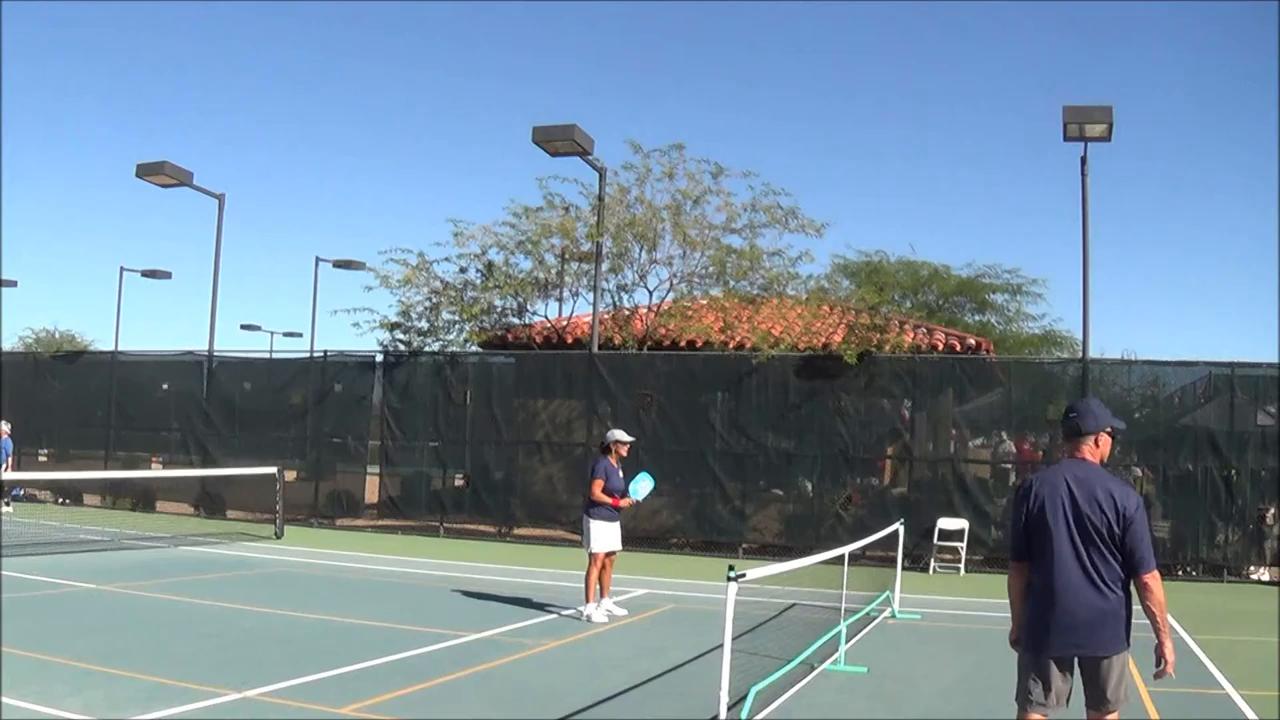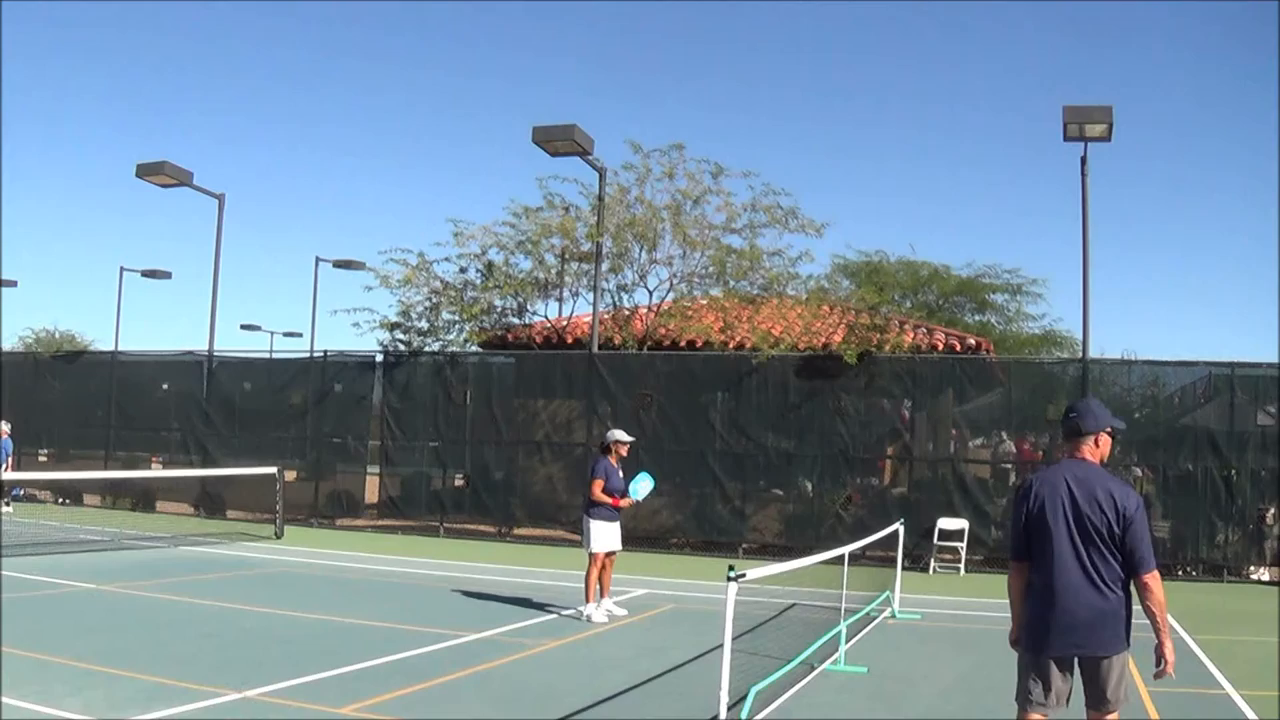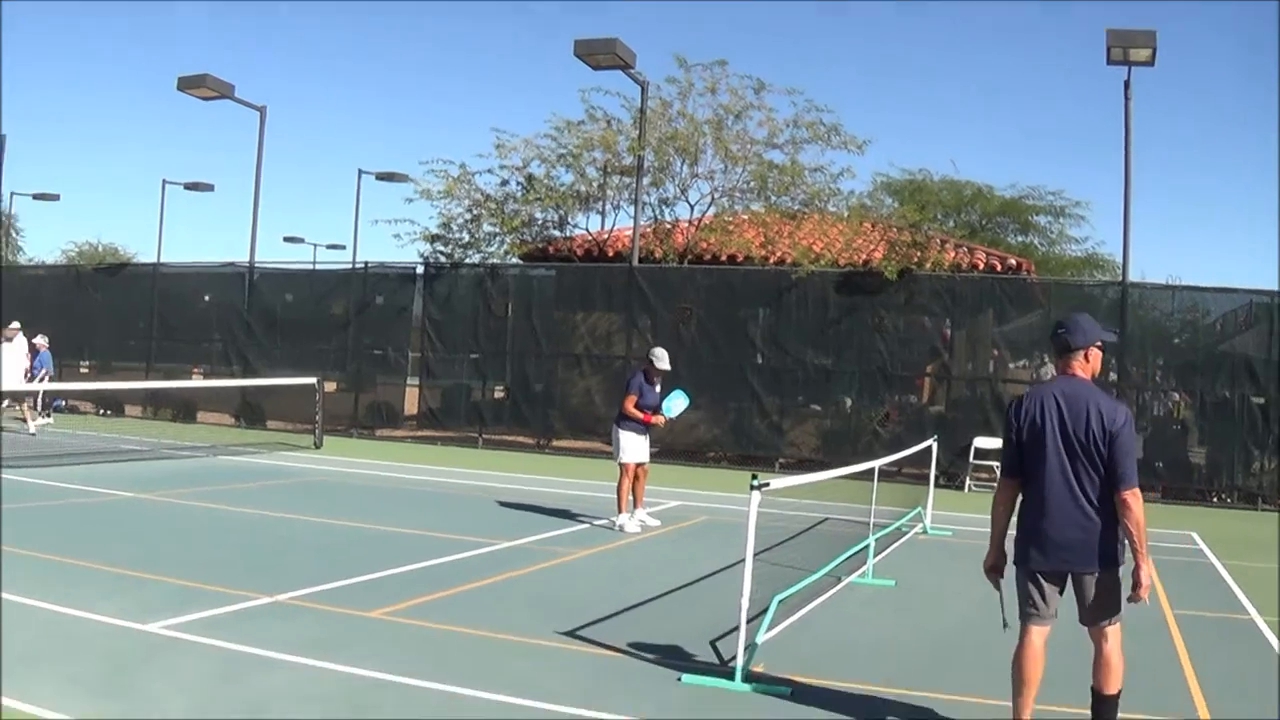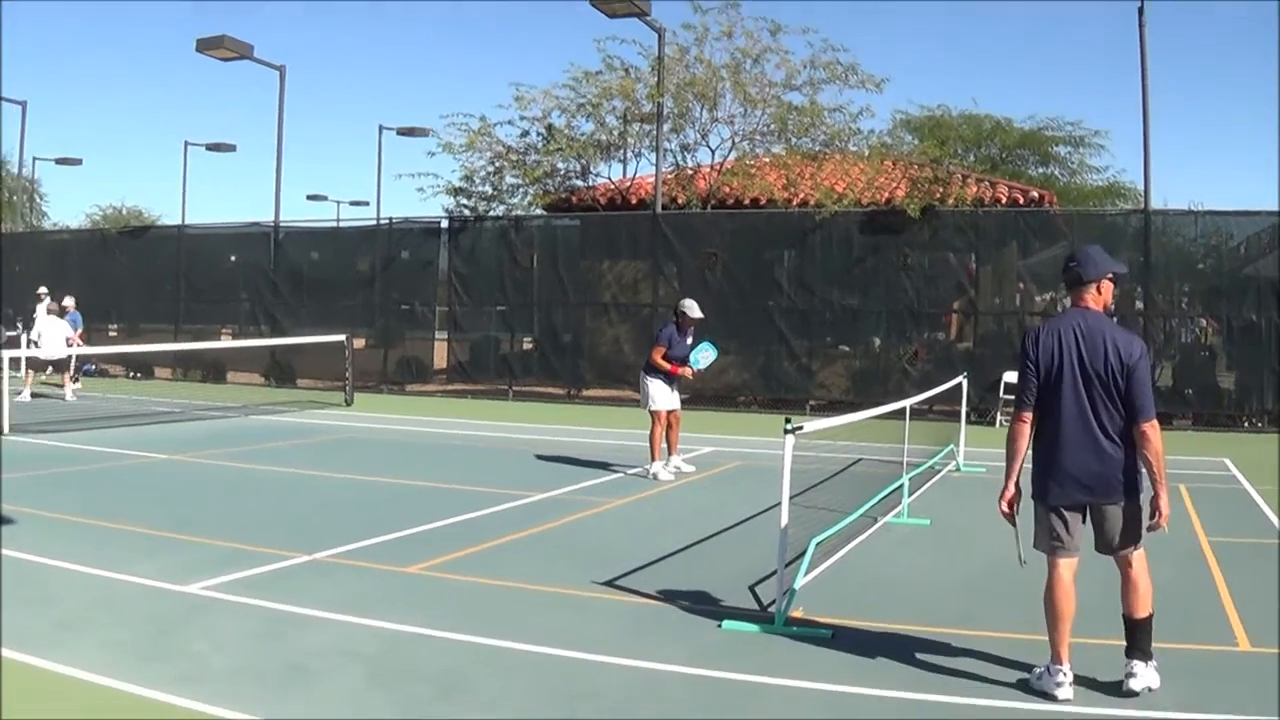
dt=0.4s
person 1, frame 1
left shoulder: (1032, 488)
right shoulder: (1124, 496)
left elbow: (1018, 569)
right elbow: (1146, 577)
left wrist: (1017, 624)
right wrist: (1164, 637)
left hip: (1046, 628)
right hip: (1106, 630)
person 1, frame 2
left shoulder: (1032, 488)
right shoulder: (1124, 497)
left elbow: (1018, 569)
right elbow: (1146, 578)
left wrist: (1018, 623)
right wrist: (1164, 638)
left hip: (1046, 628)
right hip: (1106, 630)
person 1, frame 3
left shoulder: (1025, 405)
right shoulder: (1113, 413)
left elbow: (1008, 485)
right elbow: (1127, 495)
left wrist: (996, 545)
right wrist: (1142, 559)
left hip: (1039, 542)
right hip: (1096, 546)
left knee: (1033, 634)
right knee: (1106, 636)
person 1, frame 4
left shoulder: (1039, 338)
right shoulder: (1129, 345)
left elbow: (1024, 418)
right elbow: (1145, 427)
left wrist: (1011, 480)
right wrist: (1160, 487)
left hip: (1057, 478)
right hip: (1114, 478)
left knee: (1061, 568)
right knee: (1133, 564)
left ankle: (1060, 672)
right ankle: (1139, 664)
person 2, frame 1
left shoulder: (617, 465)
right shoulder: (602, 464)
right elbow: (594, 493)
left wrist: (626, 499)
right wrist: (618, 502)
left hip: (612, 520)
right hip: (597, 519)
left knee: (609, 561)
right knee: (596, 561)
left ankle: (605, 602)
right ankle: (589, 608)
person 2, frame 2
left shoulder: (617, 465)
right shoulder: (602, 464)
right elbow: (594, 493)
left wrist: (626, 499)
right wrist: (618, 502)
left hip: (612, 520)
right hip: (597, 519)
left knee: (609, 561)
right knee: (597, 562)
left ankle: (605, 602)
right ankle: (589, 608)
person 2, frame 3
left shoulder: (656, 380)
right shoulder: (638, 379)
right elbow: (627, 408)
left wrist: (659, 415)
right wrist: (649, 419)
left hip: (641, 432)
right hip: (627, 430)
left knee: (642, 472)
right knee: (628, 472)
left ankle: (638, 513)
right ankle: (622, 518)
person 2, frame 4
left shoulder: (689, 330)
right shoulder: (668, 331)
right elbow: (654, 358)
left wrist: (688, 367)
right wrist: (677, 370)
left hip: (669, 380)
right hip: (654, 378)
left knee: (675, 418)
right knee: (660, 419)
left ankle: (673, 460)
right ankle: (655, 467)
